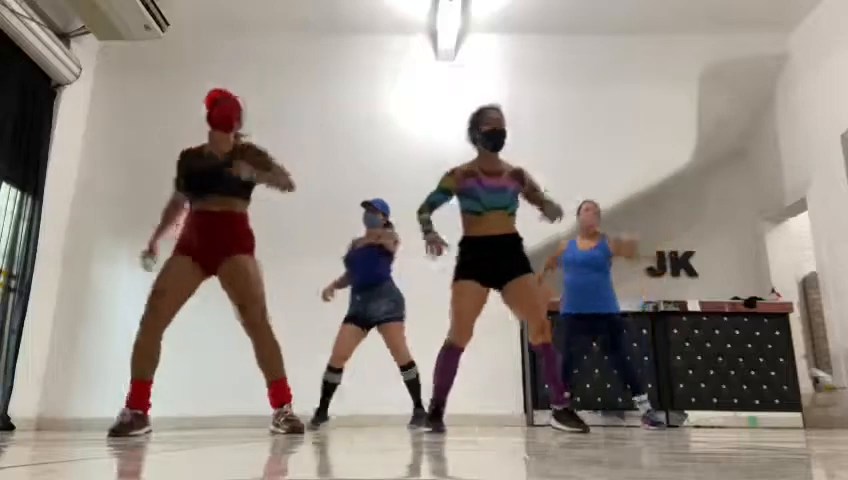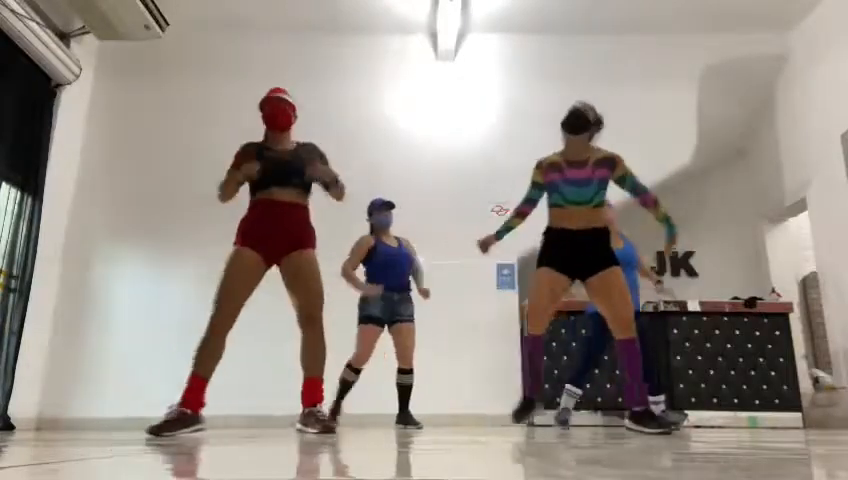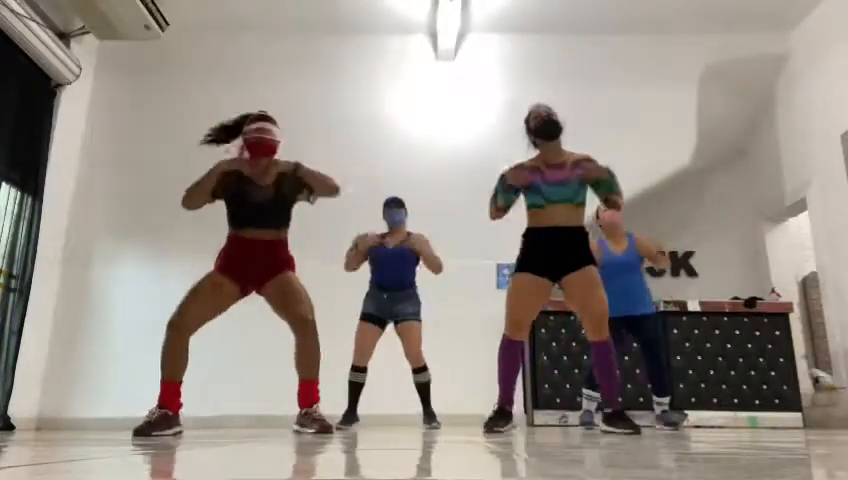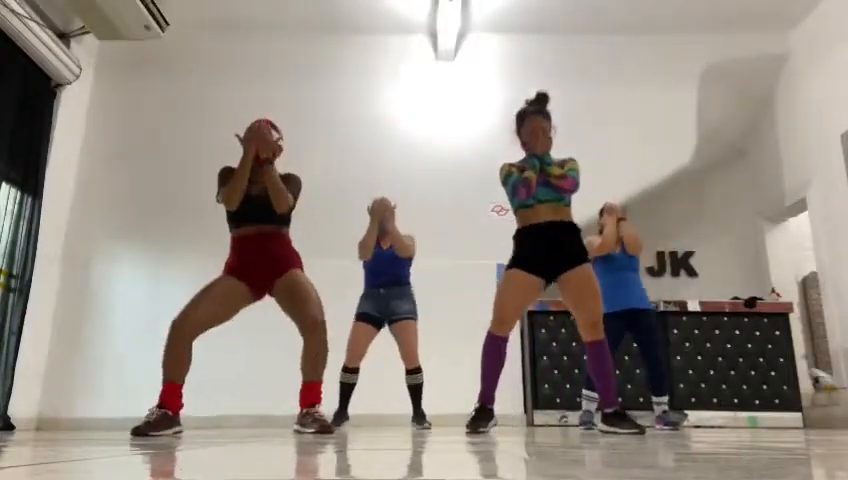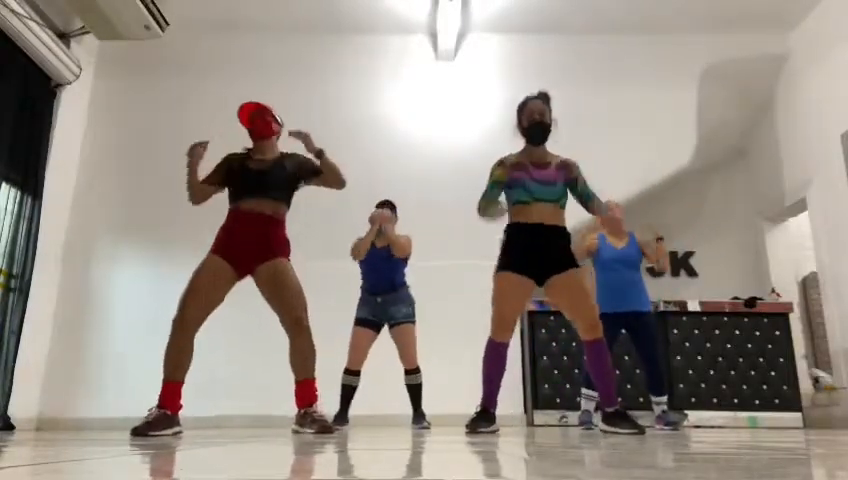
dt=1s
person 1, frame 1
left shoulder: (516, 174)
right shoulder: (460, 175)
left elbow: (544, 203)
right elbow: (425, 209)
left wrist: (549, 207)
right wrist: (430, 233)
left hip: (511, 253)
right hip: (474, 255)
left knee: (541, 327)
right knee: (459, 334)
left ankle: (561, 407)
right ankle: (435, 410)
person 1, frame 2
left shoulder: (608, 161)
right shoulder: (546, 166)
left elbow: (642, 194)
right elbow: (527, 205)
left wrist: (669, 226)
right wrist: (495, 236)
left hip: (597, 247)
right hip: (558, 247)
left knee: (625, 322)
right knee: (535, 320)
left ankle: (638, 409)
right ankle: (531, 396)
person 1, frame 3
left shoulder: (583, 163)
right shoulder: (524, 170)
left elbow: (615, 203)
right elbow: (495, 212)
left wrist: (605, 176)
right wrist: (506, 181)
left hip: (575, 247)
right hip: (536, 248)
left knee: (599, 324)
right knee: (515, 327)
left ankle: (612, 410)
right ankle: (504, 408)
person 1, frame 4
left shoulder: (567, 164)
right shoulder: (510, 170)
left elbow: (570, 185)
right elbow: (523, 191)
left wrist: (544, 155)
right wrist: (532, 157)
left hip: (568, 245)
right hip: (529, 248)
left knee: (594, 325)
right knee: (500, 324)
left ankle: (611, 411)
right ankle: (485, 408)
person 1, frame 5
left shoulder: (566, 166)
right shoulder: (506, 165)
left elbow: (589, 200)
right elbow: (484, 204)
left wrist: (602, 209)
right wrist: (491, 207)
left hip: (557, 247)
right hip: (519, 246)
left knee: (592, 326)
right knee: (500, 330)
left ankle: (611, 410)
right ankle: (487, 410)
person 2, frame 1
left shoulder: (249, 153)
right shoulder: (189, 157)
left elbow: (287, 184)
left wrist: (254, 173)
right wrist: (157, 236)
left hip: (234, 241)
right hip: (193, 242)
left knee: (257, 322)
right knee: (152, 319)
left ankle: (282, 408)
right ankle: (136, 412)
person 2, frame 2
left shoulder: (310, 151)
right shoulder: (251, 151)
left elbow: (340, 193)
right elbow: (224, 195)
left wrist: (329, 175)
right wrist: (238, 173)
left hip: (298, 234)
right hip: (256, 232)
left knee: (311, 318)
right knee: (221, 316)
left ankle: (312, 408)
right ankle: (189, 408)
person 2, frame 3
left shoulder: (289, 179)
right shoulder: (231, 177)
left elbow: (332, 189)
right elbow: (189, 202)
left wrist: (293, 167)
right wrist: (220, 167)
left hip: (276, 264)
right hip: (234, 262)
left knee: (306, 322)
right knee: (178, 325)
left ankle: (309, 409)
right ankle: (167, 411)
person 2, frame 4
left shoulder: (289, 180)
right shoulder: (230, 174)
left elbow: (282, 206)
right elbow: (231, 202)
left wrist: (266, 159)
right wrist: (249, 154)
left hip: (282, 263)
right hip: (241, 267)
left knee: (315, 323)
right knee: (182, 326)
left ankle: (310, 410)
right ankle: (168, 410)
person 2, frame 5
left shoulder: (294, 162)
right shoulder: (234, 161)
left elbow: (338, 182)
right elbow: (196, 196)
left wrist: (315, 150)
right wrist: (192, 165)
left hip: (271, 245)
right hip: (230, 242)
left knee: (299, 323)
right knee: (183, 321)
left ankle: (307, 409)
right ankle: (166, 410)
person 3, frame 1
left shoulder: (386, 239)
right shoulder: (357, 247)
left elbow: (388, 235)
right elbow: (350, 275)
left wrist: (362, 241)
right wrist: (332, 286)
left hip: (384, 299)
right hip: (358, 304)
left knee: (400, 354)
right knee: (337, 356)
left ankle: (419, 409)
right ankle: (322, 409)
person 3, frame 2
left shoulder: (405, 244)
right shoulder: (367, 241)
left elbow: (416, 269)
right elbow: (346, 270)
left wrist: (420, 286)
right wrist: (363, 288)
left hip: (402, 302)
right hip: (374, 302)
left knee: (406, 357)
right knee: (362, 355)
left ankle: (404, 412)
right ankle: (336, 404)
person 3, frame 3
left shoulder: (417, 239)
right shoulder: (373, 242)
left elbow: (437, 268)
right elbow: (349, 267)
left wrist: (422, 249)
right wrist: (356, 246)
left hip: (406, 300)
right hip: (376, 300)
left knee: (415, 355)
right knee: (359, 355)
left ankle: (428, 411)
right ankle: (351, 411)
person 3, frame 4
left shoulder: (406, 240)
right shoulder: (367, 242)
left elbow: (404, 251)
right elbow: (365, 256)
left wrist: (389, 220)
right wrist: (374, 221)
left hip: (401, 299)
right hip: (371, 299)
left knee: (411, 357)
right knee: (352, 356)
left ankle: (418, 413)
right ankle: (341, 410)
person 3, frame 5
left shoulder: (404, 240)
right shoulder: (362, 241)
left elbow: (398, 250)
right elbow: (357, 255)
left wrist: (386, 224)
right wrist: (374, 226)
left hip: (398, 301)
right hip: (369, 303)
left knee: (409, 359)
right knee: (354, 360)
left ankle: (418, 413)
right ankle: (342, 413)
person 4, frame 1
left shoulder: (610, 242)
right shoulder: (565, 246)
left elbow: (634, 254)
right elbow: (548, 267)
left wrist: (628, 246)
left hip: (606, 312)
right hip: (572, 313)
left knee: (621, 362)
right knee: (566, 360)
left ankle: (646, 410)
person 4, frame 2
left shoulder: (627, 240)
left elbow: (639, 265)
left wrist: (656, 280)
left hip: (631, 311)
right hip: (601, 311)
left knee: (648, 358)
right knee: (590, 358)
left ankle: (659, 409)
right ankle: (566, 406)
person 4, frame 3
left shoulder: (637, 241)
right shoulder: (596, 247)
left elbow: (662, 265)
left wrist: (659, 254)
left hip: (642, 312)
right hip: (610, 315)
left knee: (657, 359)
left ankle: (662, 411)
right ankle: (587, 410)
person 4, frame 4
left shoulder: (629, 240)
right shoulder: (593, 241)
left elbow: (634, 248)
right elbow: (607, 246)
left wrist: (622, 218)
right wrist: (611, 217)
left hip: (640, 309)
right hip: (610, 311)
left knee: (655, 360)
left ankle: (662, 412)
right ankle: (587, 411)
person 4, frame 5
left shoulder: (638, 240)
right shoulder: (595, 240)
left elbow: (662, 264)
right elbow: (577, 254)
left wrist: (658, 239)
right wrist: (592, 231)
left hip: (639, 310)
right hip: (607, 311)
left knee: (653, 361)
left ankle: (662, 412)
right ankle: (586, 411)
